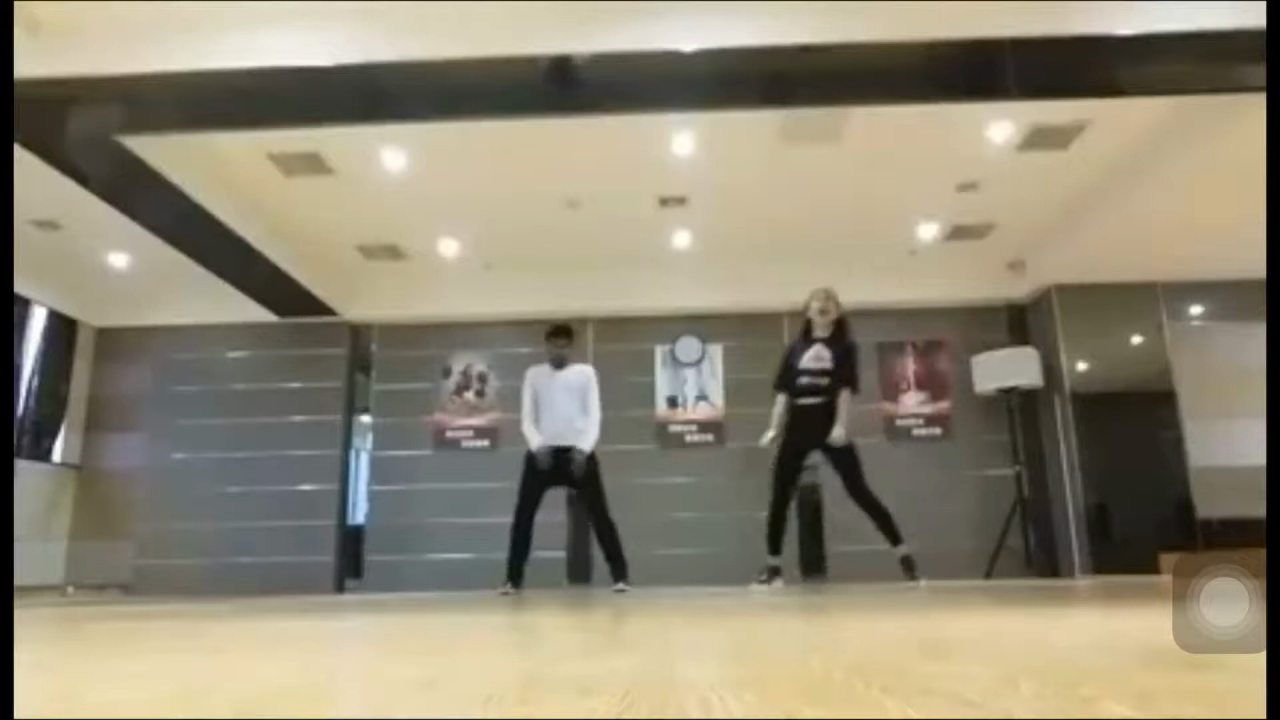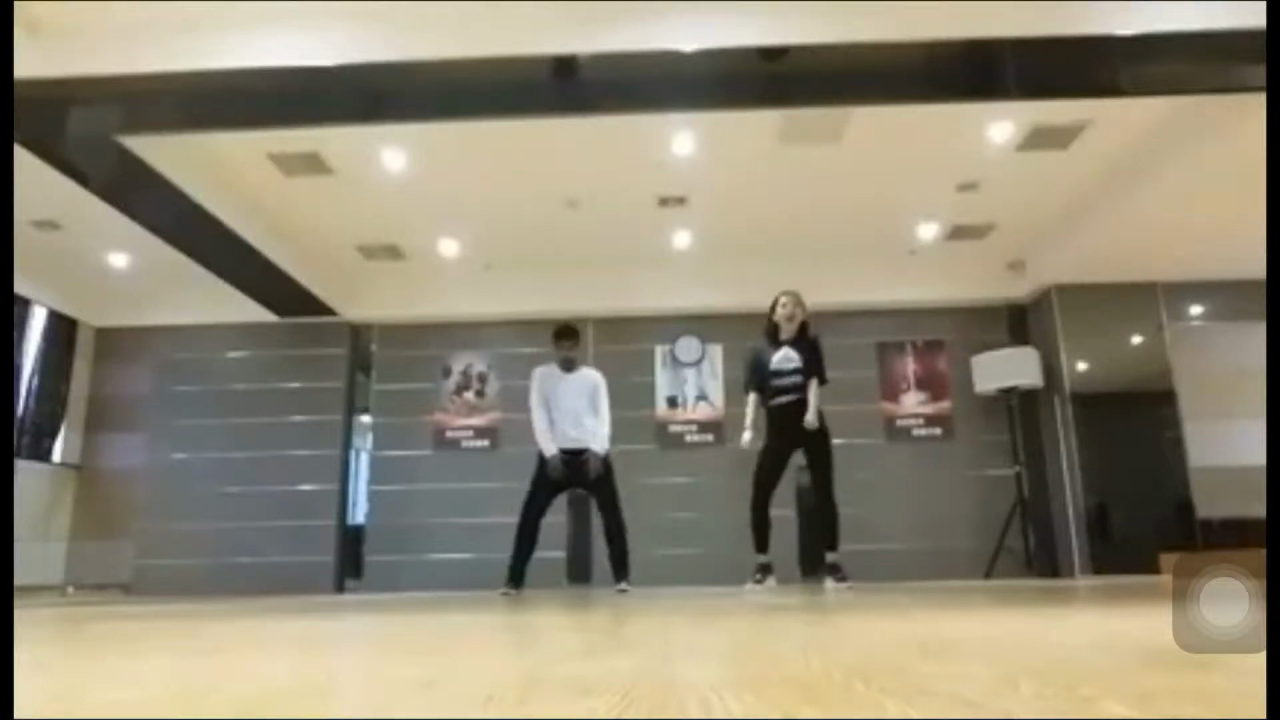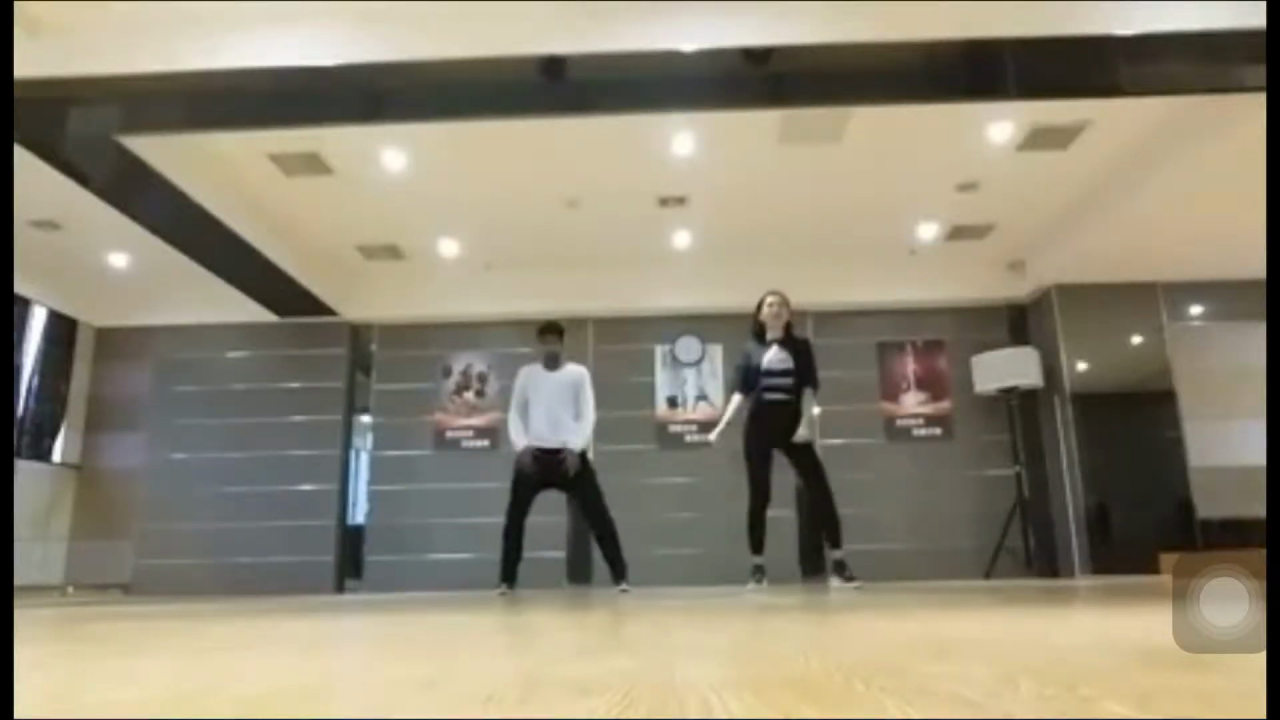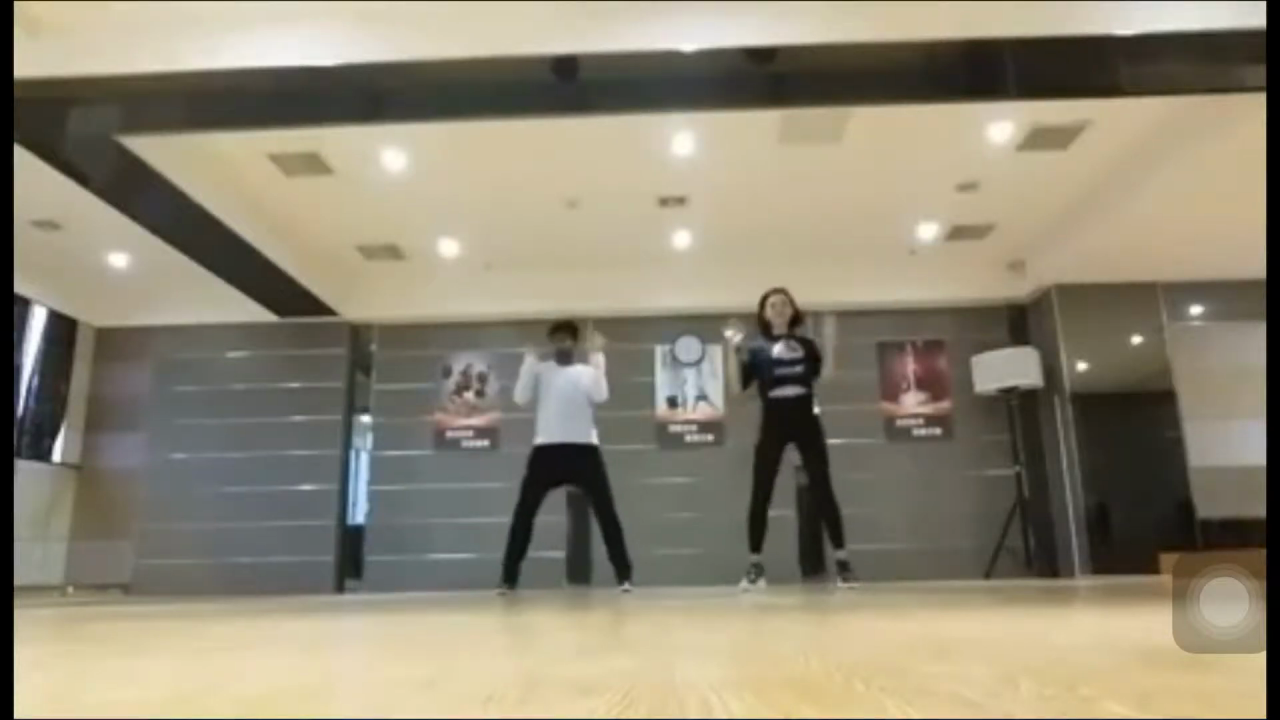
dt=0.4s
person 1, frame 1
left shoulder: (843, 346)
right shoulder: (797, 347)
left elbow: (846, 387)
right elbow: (783, 391)
left wrist: (841, 425)
right wrist: (774, 427)
left hip: (830, 425)
right hip: (798, 427)
left knee: (859, 492)
right knee: (780, 497)
left ankle: (904, 555)
right ankle: (772, 567)
person 1, frame 2
left shoulder: (809, 345)
right shoulder: (762, 353)
left elbow: (815, 381)
right elbow: (754, 392)
left wrist: (813, 410)
right wrist: (748, 427)
left hip: (809, 423)
right hip: (778, 427)
left knee: (823, 492)
right knee: (760, 494)
left ankle: (831, 564)
right ankle: (763, 566)
person 1, frame 3
left shoulder: (800, 347)
right shoulder: (751, 351)
left elbow: (809, 389)
right elbow: (741, 391)
left wrist: (805, 423)
right wrist: (722, 425)
left hip: (791, 426)
right hip: (760, 425)
left knee: (820, 488)
right knee: (760, 496)
left ankle: (838, 562)
right ankle: (757, 566)
person 1, frame 4
left shoulder: (805, 344)
right shoulder: (757, 346)
left elbow: (824, 377)
right elbow: (738, 384)
right wrist: (735, 351)
left hip: (804, 418)
right hip: (773, 421)
left knee: (821, 488)
right knee: (761, 492)
left ankle: (841, 562)
right ankle: (755, 566)
person 2, frame 1
left shoulder: (586, 373)
right shoulder: (534, 375)
left elbow: (593, 413)
right elbow: (527, 417)
left wrist: (584, 448)
right wrist: (538, 446)
left hip: (579, 452)
right hip: (543, 452)
left knee: (599, 512)
right knee: (524, 512)
left ankle: (620, 575)
right ankle: (513, 577)
person 2, frame 2
left shoulder: (594, 378)
right shoulder: (541, 375)
left elbow: (603, 417)
right elbow: (538, 416)
left wrist: (597, 451)
right wrist: (551, 453)
left hip: (591, 453)
right hip: (555, 454)
left knee: (612, 513)
right knee: (530, 514)
left ankle: (621, 575)
right ankle: (514, 578)
person 2, frame 3
left shoulder: (579, 374)
right shoulder: (526, 374)
left elbow: (587, 415)
right elbow: (515, 414)
left wrist: (575, 448)
right wrist: (521, 447)
left hip: (570, 453)
right hip: (534, 453)
left knee: (598, 513)
right knee: (515, 515)
left ankle: (620, 575)
right ankle: (507, 578)
person 2, frame 4
left shoulder: (587, 372)
right shoulder: (540, 370)
left elbow: (600, 397)
right elbow: (521, 398)
left wrist: (597, 358)
right wrist: (529, 361)
left hip: (583, 449)
right hip: (546, 450)
left knee: (606, 511)
right knee: (524, 512)
left ankle: (623, 575)
right ankle: (509, 578)
